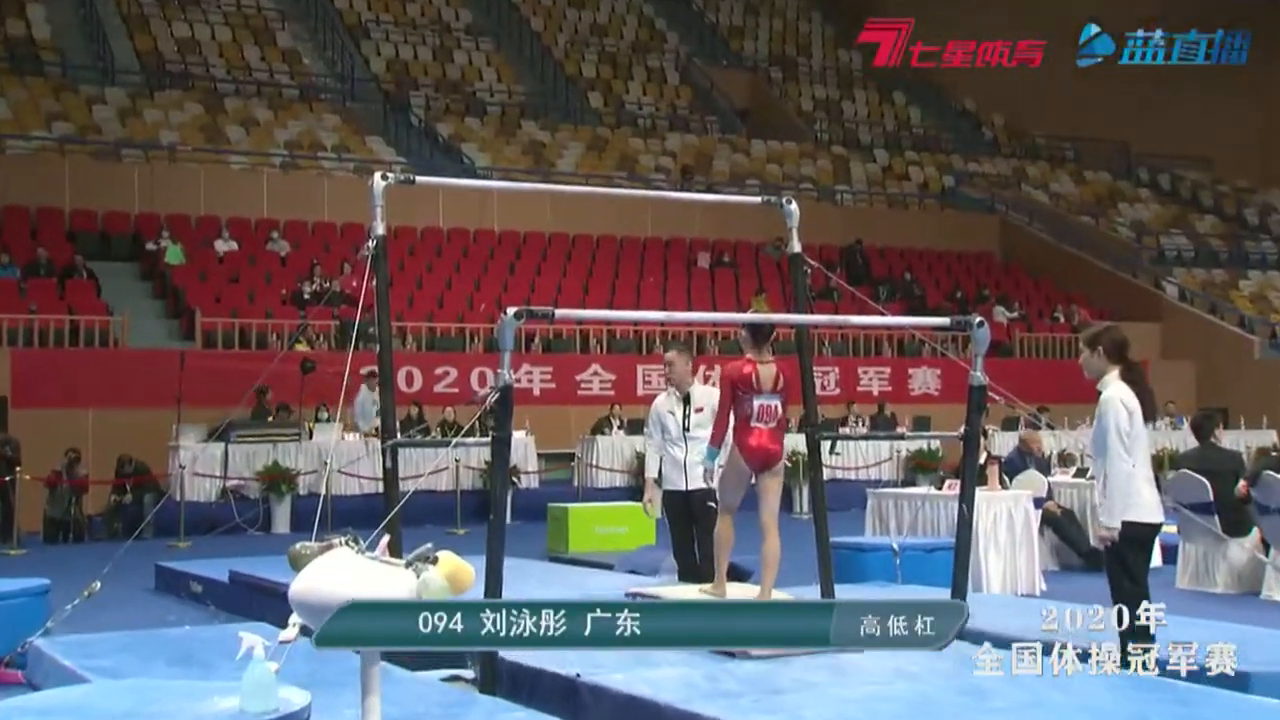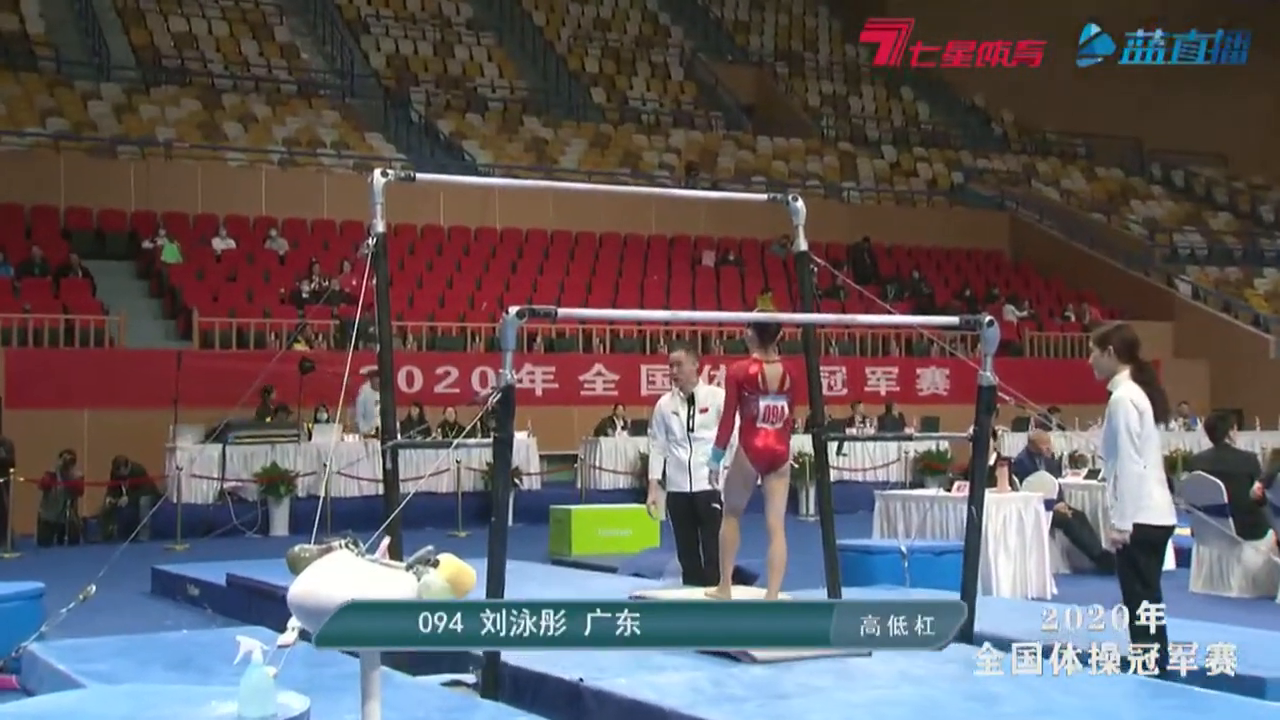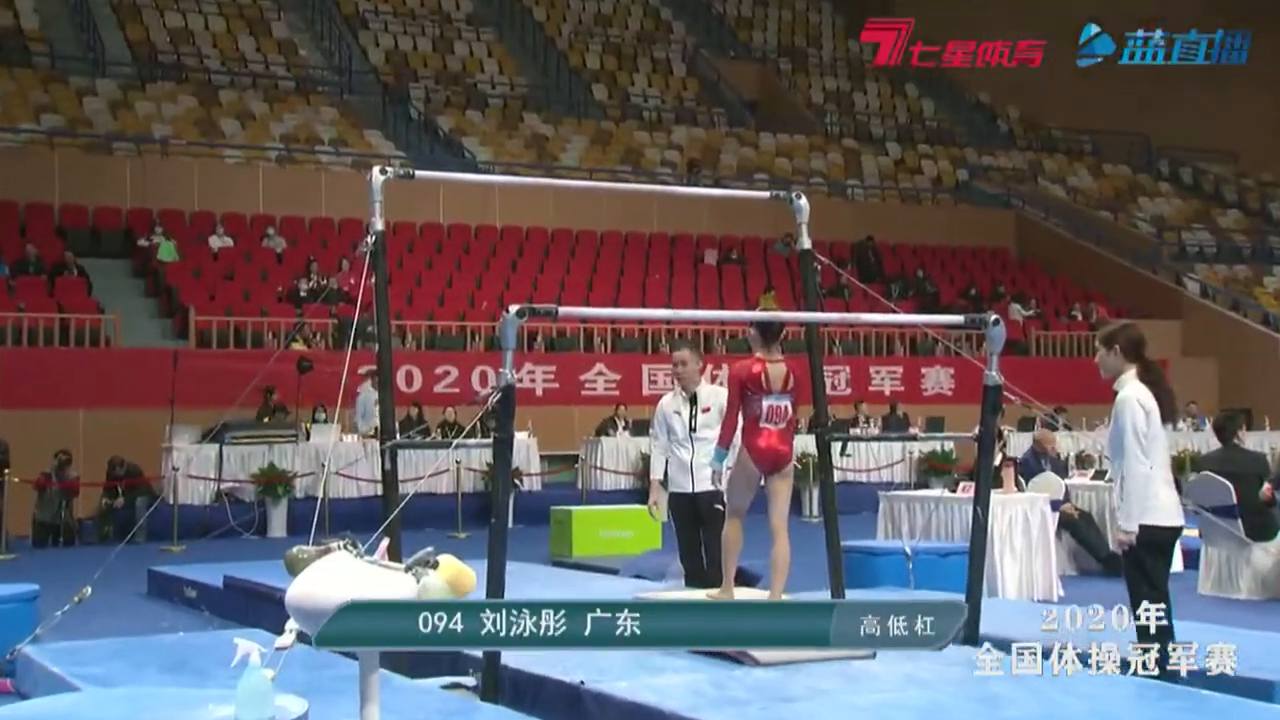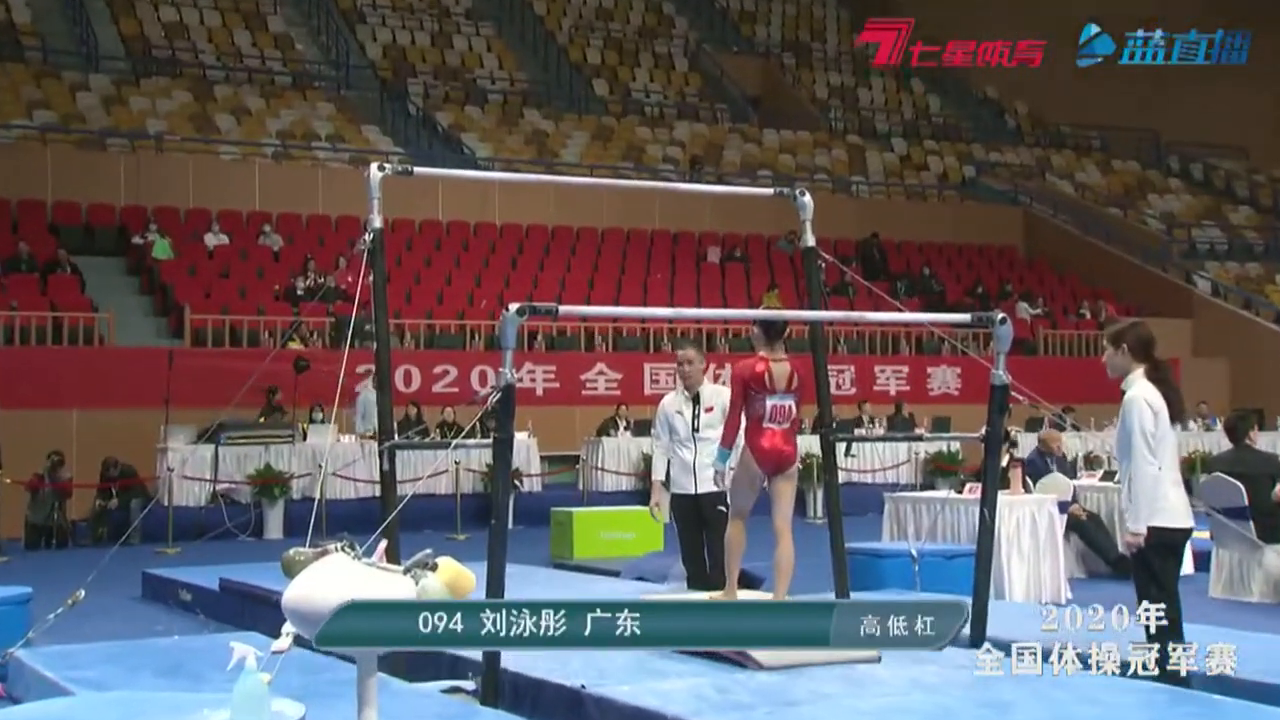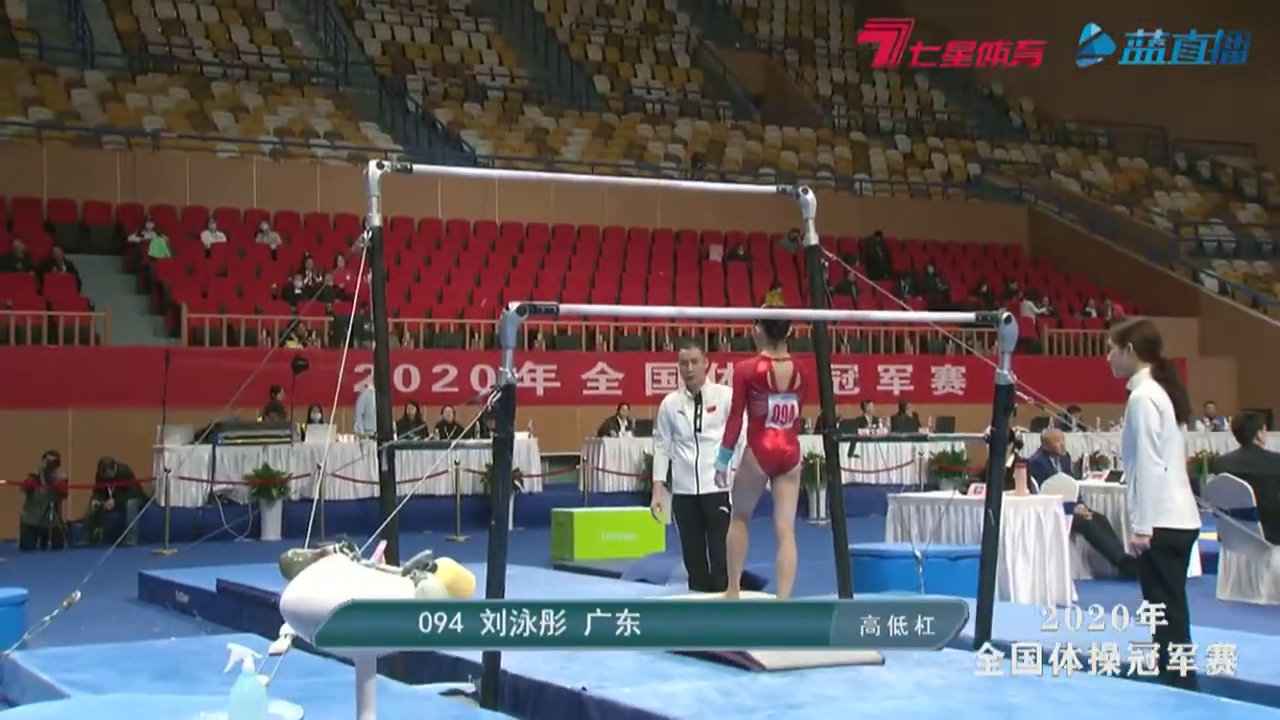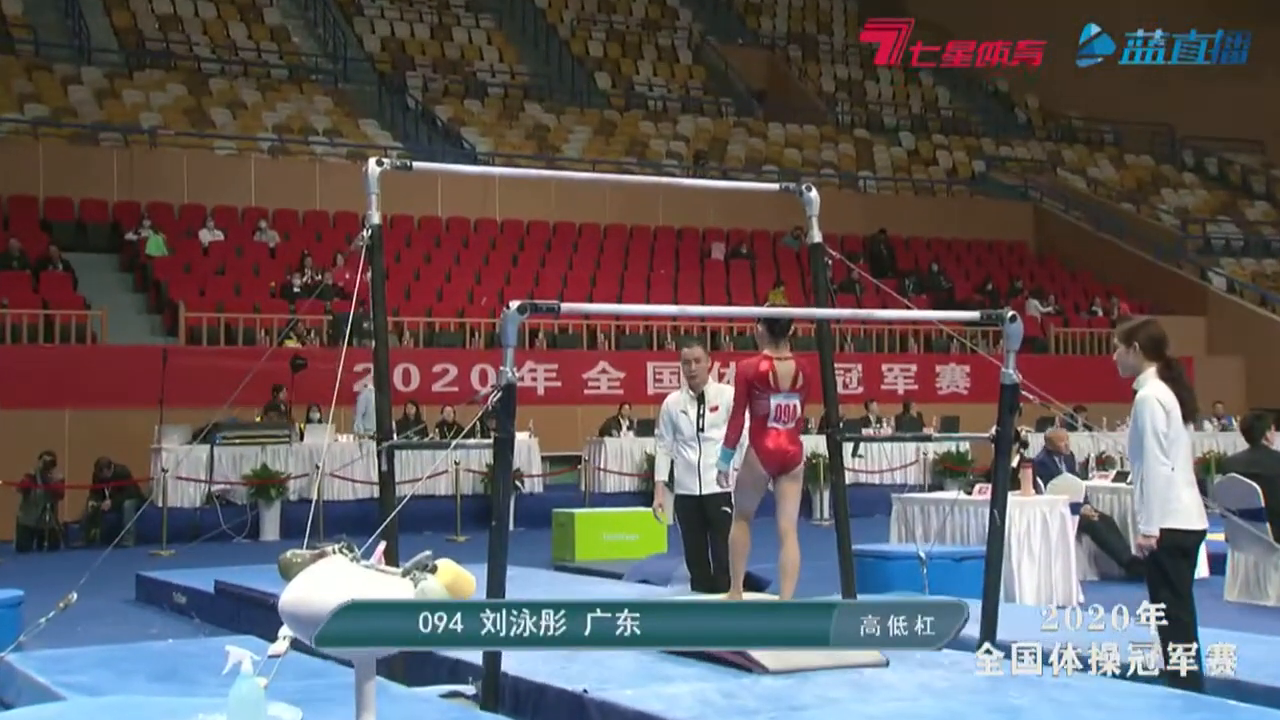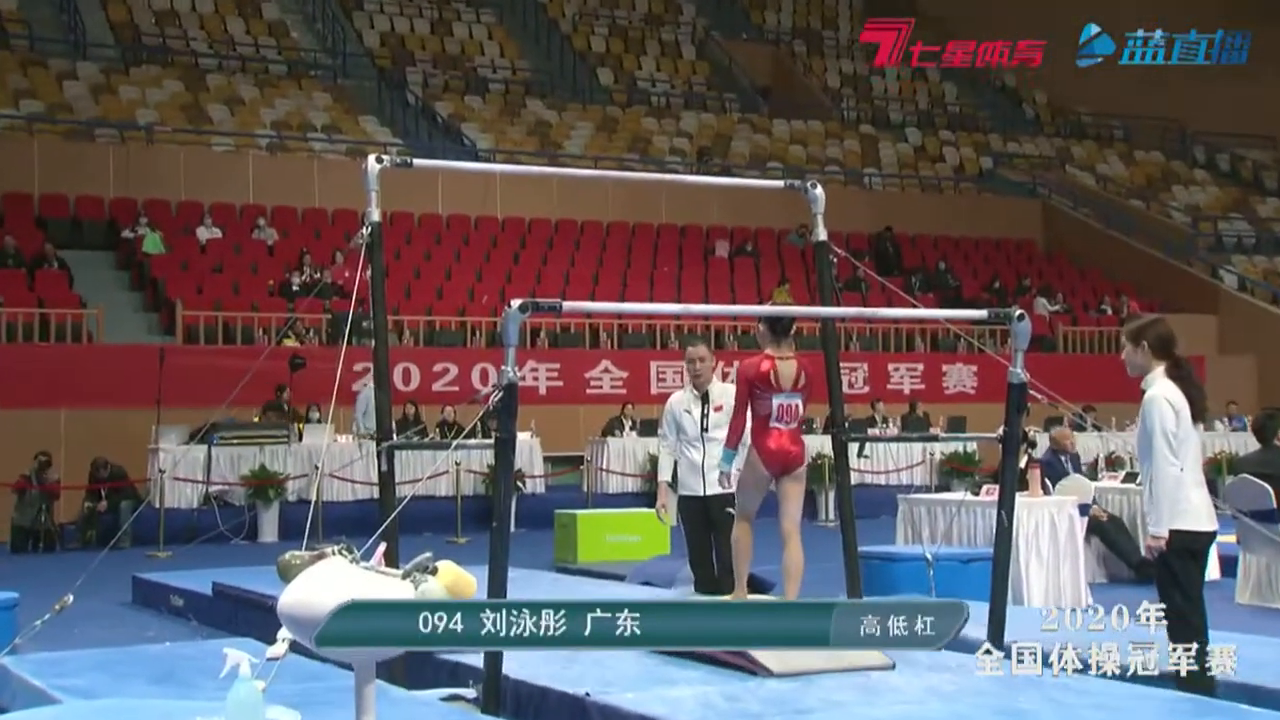
dt=0.1s
person 1, frame 1
left shoulder: (1112, 397)
right shoulder: (1128, 392)
left elbow: (1117, 464)
left wrist: (1110, 520)
left hip: (1128, 514)
right hip: (1142, 511)
left knee: (1129, 601)
right knee: (1134, 600)
person 1, frame 2
left shoulder: (1123, 397)
right shoulder: (1140, 392)
left elbow: (1128, 465)
left wrist: (1120, 522)
left hip: (1139, 515)
right hip: (1154, 512)
left knee: (1141, 607)
right knee: (1145, 604)
right ankle: (1155, 675)
person 1, frame 3
left shoulder: (1129, 397)
right shoulder: (1146, 391)
left elbow: (1135, 465)
left wrist: (1127, 523)
left hip: (1146, 517)
right hip: (1161, 514)
left knee: (1148, 609)
right knee: (1154, 607)
left ankle: (1159, 682)
right ankle: (1162, 678)
person 1, frame 4
left shoulder: (1137, 397)
right shoulder: (1154, 392)
left elbow: (1143, 466)
left wrist: (1135, 525)
left hip: (1156, 518)
right hip: (1171, 515)
left knee: (1159, 611)
right knee: (1162, 609)
left ankle: (1170, 688)
right ankle: (1172, 685)
person 1, frame 5
left shoulder: (1142, 397)
right shoulder: (1160, 391)
left elbow: (1149, 467)
left wrist: (1141, 526)
left hip: (1162, 520)
right hip: (1178, 517)
left knee: (1165, 614)
right knee: (1170, 611)
left ankle: (1177, 689)
right ankle: (1179, 686)
person 1, frame 6
left shoulder: (1149, 396)
right shoulder: (1167, 390)
left elbow: (1155, 467)
left wrist: (1148, 527)
left hip: (1169, 521)
right hip: (1185, 517)
left knee: (1174, 616)
right knee: (1177, 613)
left ankle: (1185, 693)
right ankle: (1187, 690)
person 1, frame 7
left shoulder: (1157, 396)
right shoulder: (1176, 390)
left elbow: (1164, 467)
left wrist: (1157, 528)
left hip: (1178, 522)
right hip: (1195, 518)
left knee: (1183, 619)
right knee: (1187, 616)
left ankle: (1195, 695)
right ankle: (1198, 693)
person 2, frame 1
left shoulder: (733, 371)
right shoulder: (782, 374)
left elbow: (723, 417)
right elbow: (782, 419)
left wrist: (710, 456)
left hip: (745, 448)
right hip: (774, 450)
left knee: (725, 512)
right knee: (770, 524)
left ankle: (719, 583)
right ankle: (766, 594)
person 2, frame 2
left shoulder: (739, 371)
right shoulder: (788, 373)
left elbow: (729, 417)
right elbow: (788, 419)
left wrist: (716, 458)
left hip: (751, 449)
right hip: (780, 451)
left knee: (731, 515)
right knee: (776, 526)
left ankle: (724, 586)
right ankle: (772, 596)
person 2, frame 3
left shoulder: (742, 370)
right shoulder: (792, 373)
left elbow: (731, 418)
right elbow: (792, 419)
left wrist: (718, 458)
left hip: (754, 449)
right hip: (783, 452)
left knee: (734, 516)
right knee: (780, 527)
left ankle: (727, 588)
right ankle: (776, 597)
person 2, frame 4
left shoulder: (745, 369)
right shoulder: (796, 372)
left elbow: (734, 417)
right elbow: (795, 418)
left wrist: (721, 458)
left hip: (757, 449)
right hip: (787, 451)
left knee: (737, 517)
right knee: (783, 528)
left ankle: (731, 590)
right ankle: (779, 600)
person 2, frame 5
left shoulder: (746, 369)
right shoulder: (799, 372)
left elbow: (736, 417)
right elbow: (797, 418)
left wrist: (723, 458)
left hip: (759, 450)
right hip: (789, 452)
left knee: (739, 518)
right knee: (785, 530)
left ankle: (733, 591)
right ankle: (782, 600)
person 2, frame 6
left shoulder: (749, 368)
right shoulder: (802, 371)
left elbow: (738, 417)
right elbow: (799, 416)
left wrist: (724, 459)
left hip: (762, 450)
right hip: (792, 451)
left knee: (741, 518)
right knee: (788, 530)
left ankle: (736, 592)
right ankle: (785, 601)
person 2, frame 7
left shoulder: (750, 368)
right shoulder: (803, 371)
left elbow: (739, 417)
left wrist: (726, 460)
left hip: (763, 450)
right hip: (795, 452)
left knee: (743, 519)
right knee: (791, 531)
left ankle: (740, 593)
right ankle: (790, 601)
person 3, frame 1
left shoulder: (713, 397)
right shoulder: (660, 403)
right elbow: (653, 445)
right wrist: (649, 486)
left hip: (706, 484)
right hip: (673, 486)
left knee: (709, 547)
right knee: (682, 547)
person 3, frame 2
left shoulder: (718, 397)
right shoulder: (664, 404)
right elbow: (657, 446)
right wrist: (652, 487)
left hip: (710, 485)
right hip: (677, 487)
left knee: (714, 549)
right knee: (686, 550)
person 3, frame 3
left shoulder: (720, 396)
right shoulder: (666, 403)
right elbow: (659, 447)
right wrist: (654, 488)
left hip: (713, 486)
right hip: (679, 488)
left knee: (716, 550)
right knee: (688, 551)
person 3, frame 4
left shoulder: (723, 396)
right shoulder: (668, 403)
right elbow: (660, 447)
right wrist: (656, 489)
left hip: (716, 487)
right hip: (682, 489)
left knee: (719, 552)
right knee: (691, 553)
person 3, frame 5
left shoulder: (726, 396)
right shoulder: (670, 403)
right elbow: (662, 447)
right wrist: (657, 489)
left hip: (718, 487)
right hip: (684, 490)
left knee: (721, 553)
right knee: (692, 554)
person 3, frame 6
right shoulder: (672, 402)
right elbow: (664, 447)
right wrist: (659, 490)
left hip: (721, 488)
right hip: (686, 490)
left knee: (724, 555)
right knee: (695, 555)
person 3, frame 7
right shoulder: (676, 402)
right elbow: (667, 447)
right wrist: (662, 490)
left hip: (725, 488)
right hip: (690, 491)
left knee: (728, 556)
right knee: (699, 557)
